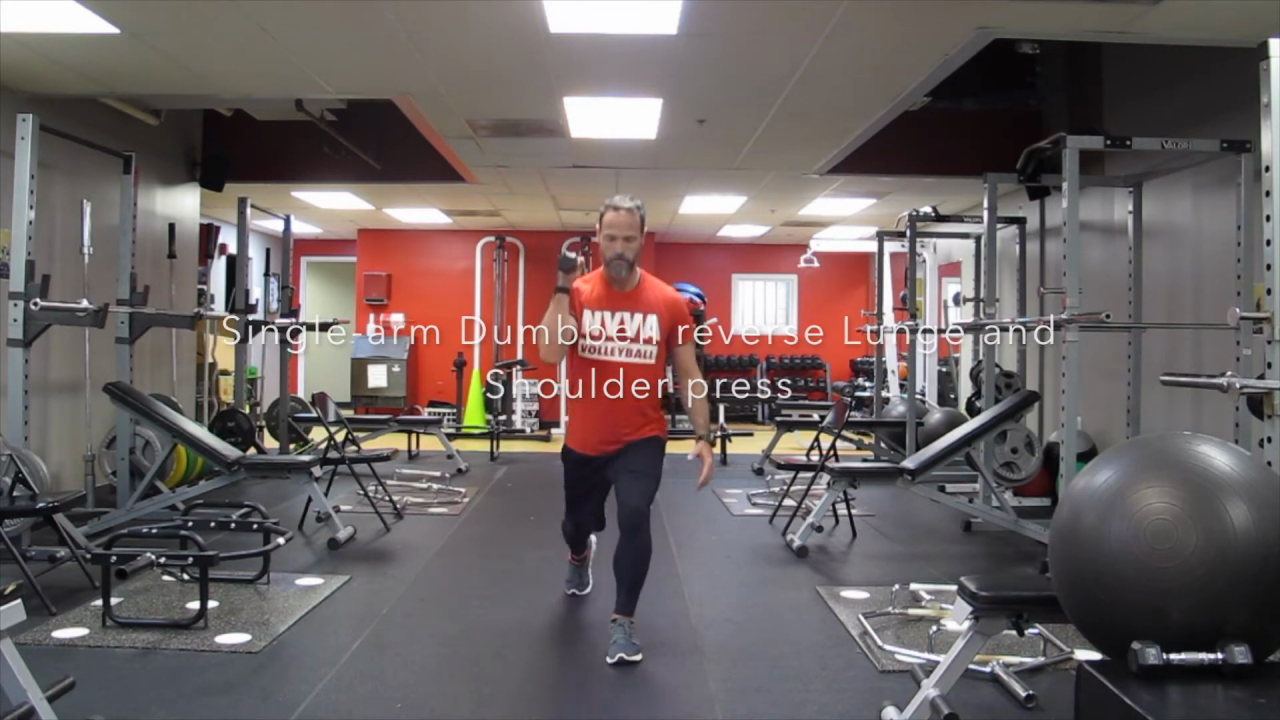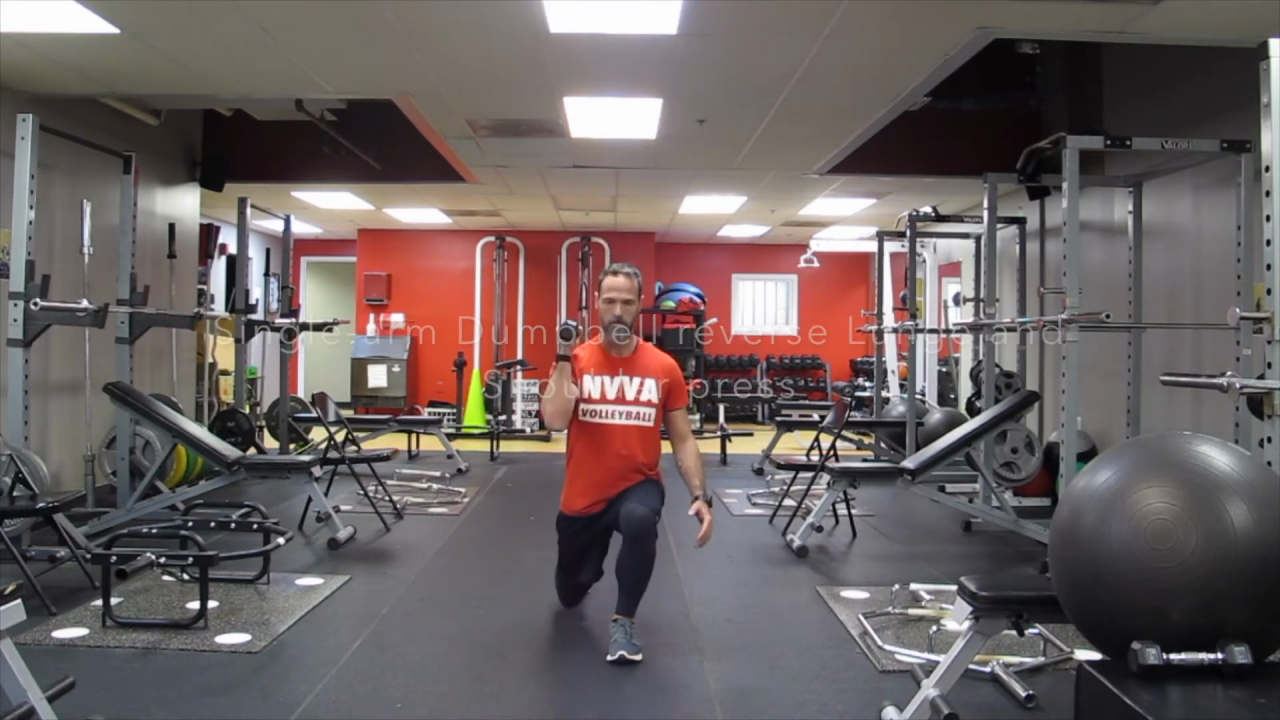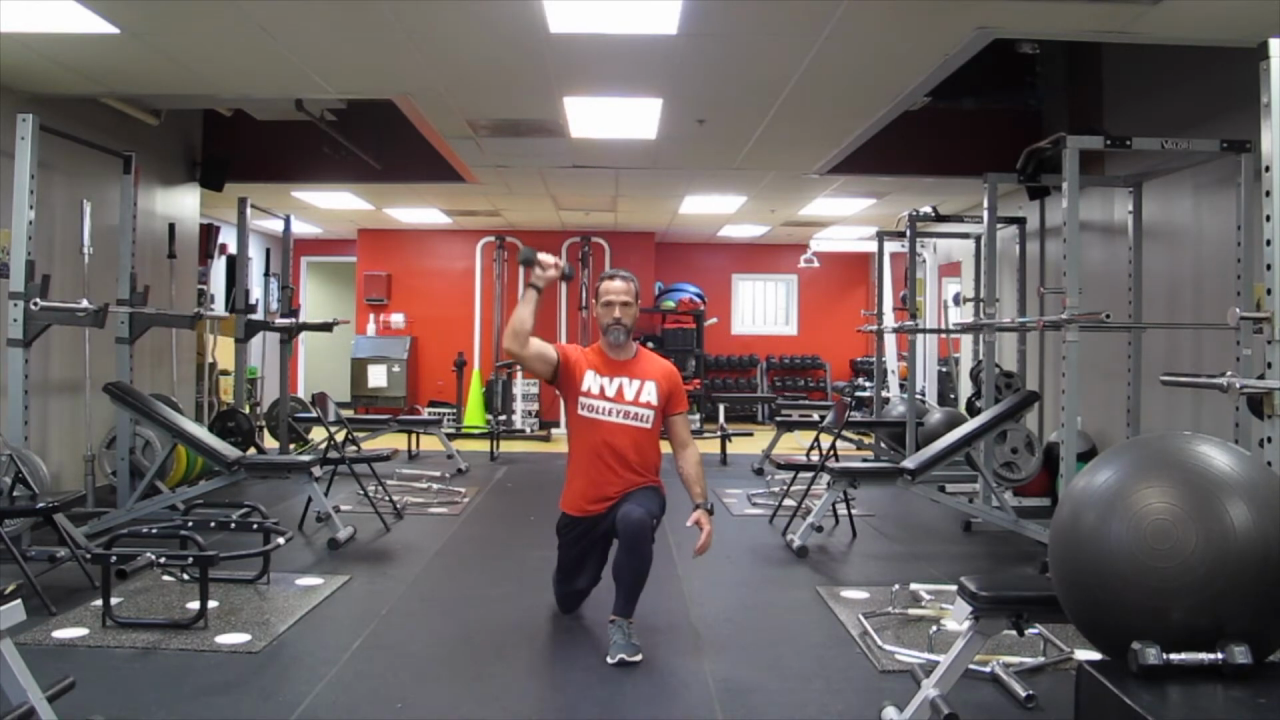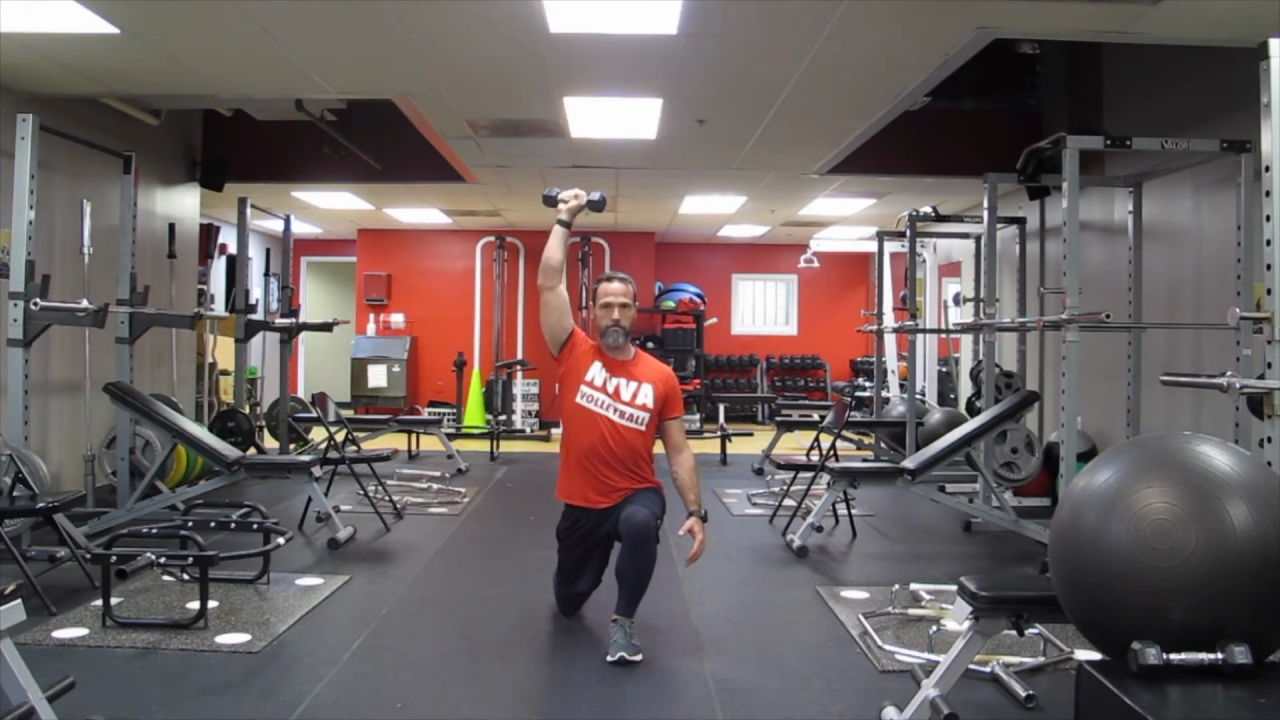
dt=0.5s
person 1, frame 1
left shoulder: (668, 301)
right shoulder: (577, 293)
left elbow: (689, 374)
right elbow: (549, 352)
left wrist: (703, 436)
right wrist: (563, 288)
left hip: (641, 438)
right hip: (585, 441)
left knee: (634, 516)
right knee: (578, 524)
left ankle: (623, 621)
right ankle: (581, 555)
person 1, frame 2
left shoulder: (664, 367)
right shoulder: (575, 361)
left elbow: (682, 439)
right elbow: (555, 421)
left wrist: (700, 496)
right wrist: (565, 356)
left hip: (639, 485)
right hip: (583, 496)
left knee: (639, 521)
right knee: (570, 593)
left ankle: (623, 623)
right ankle: (589, 568)
person 1, frame 3
left shoulder: (664, 373)
right shoulder: (573, 361)
left elbow: (684, 447)
right elbow: (514, 347)
left wrist: (701, 505)
right wrist: (535, 285)
left hip: (640, 492)
right hip: (582, 504)
left knee: (634, 523)
right knee: (567, 601)
left ankle: (621, 623)
right ankle: (590, 570)
person 1, frame 4
left shoulder: (660, 377)
right shoulder: (574, 355)
left elbow: (679, 452)
right elbow: (547, 284)
left wrist: (695, 512)
right wrist: (565, 219)
left hip: (637, 495)
right hip: (581, 503)
left knee: (640, 525)
right knee: (568, 603)
left ankle: (623, 623)
right ankle: (589, 568)
